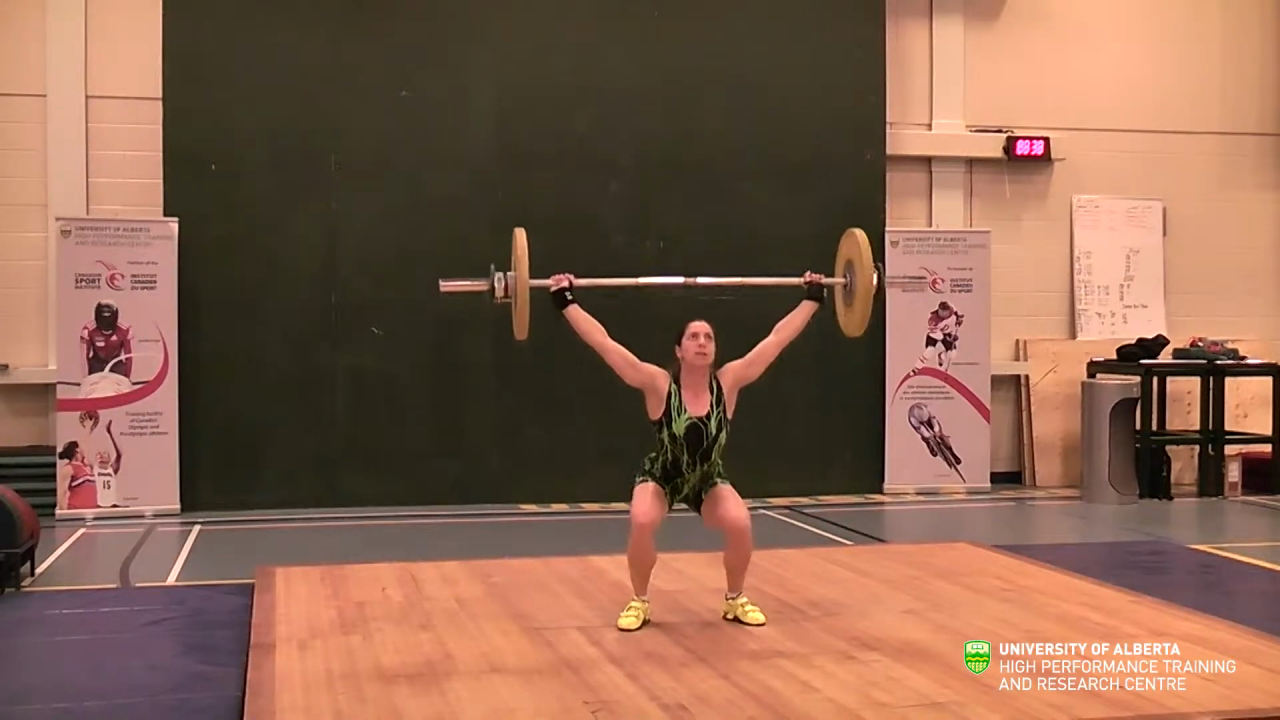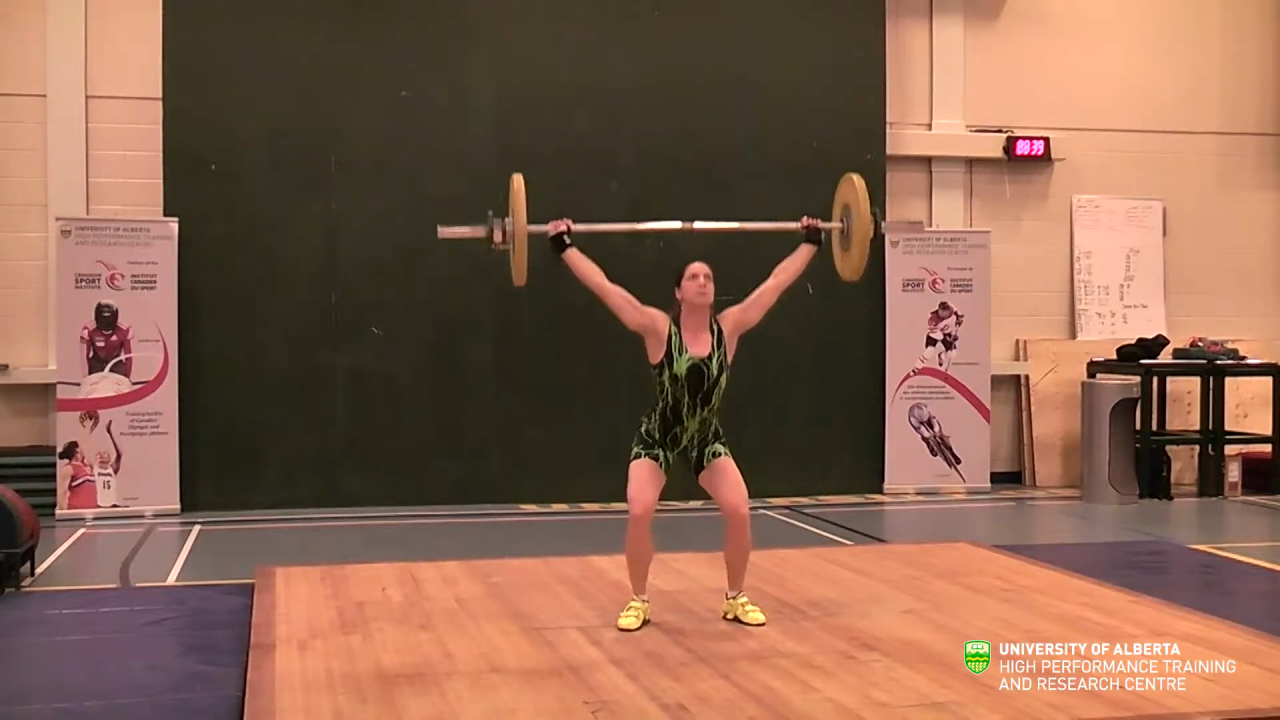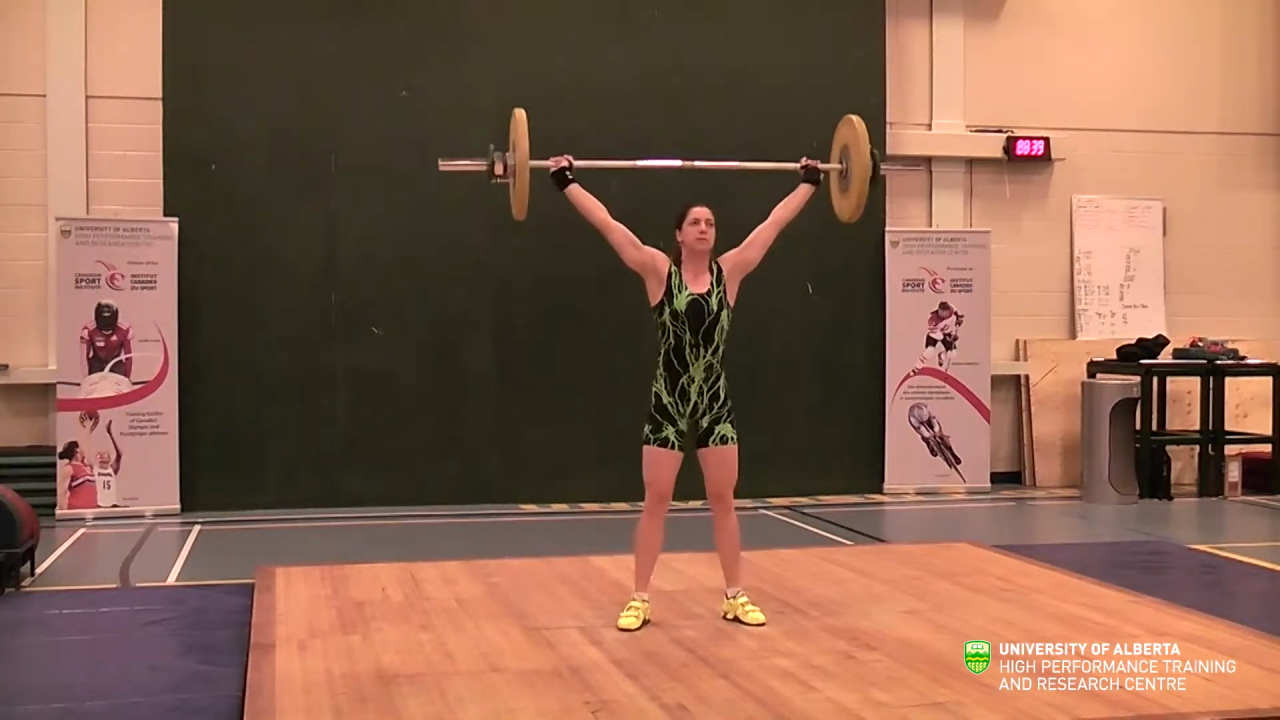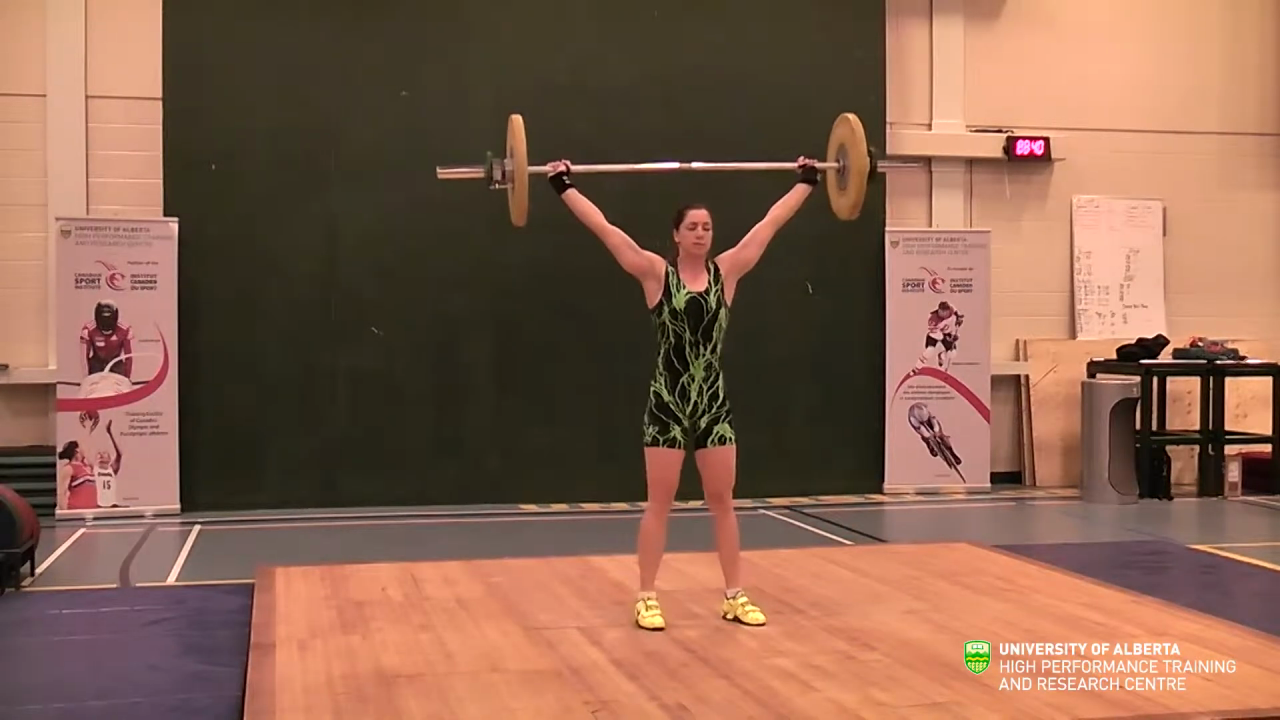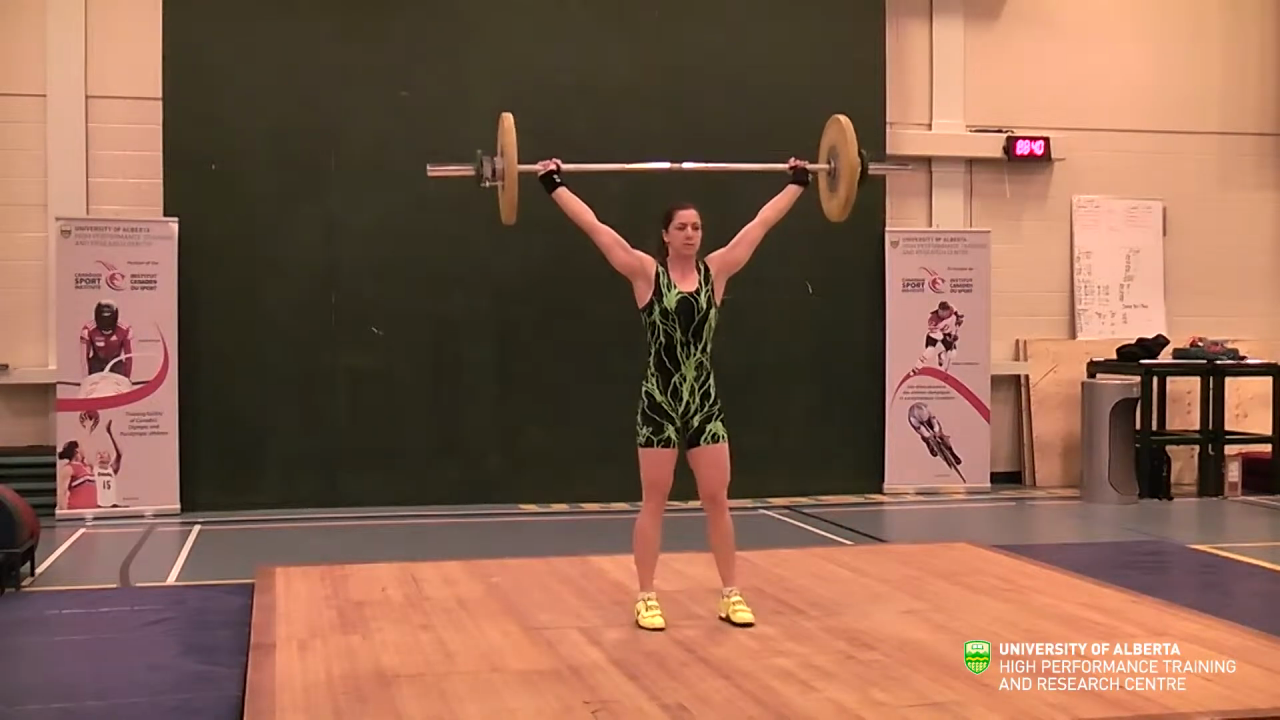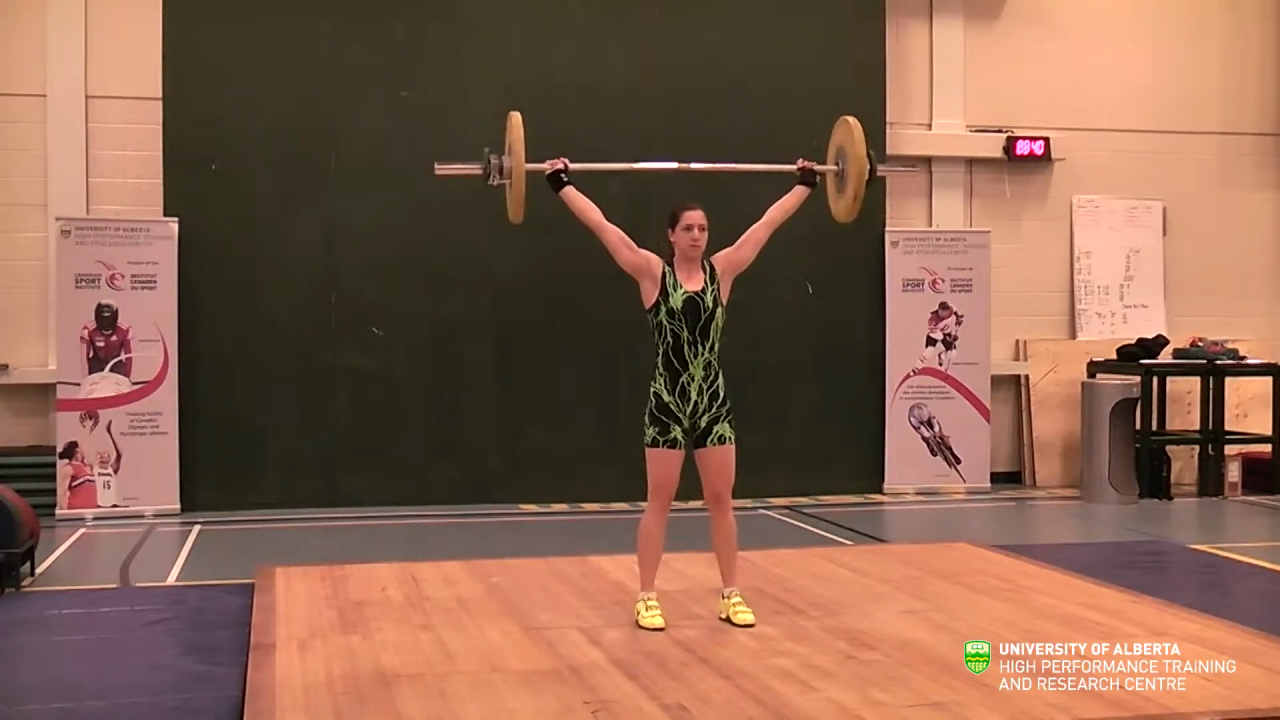
dt=0.4s
person 1, frame 1
left shoulder: (728, 383)
right shoulder: (658, 385)
left elbow: (776, 338)
right elbow: (603, 342)
left wrist: (812, 298)
right wrist: (565, 301)
left hip: (708, 478)
right hip: (660, 476)
left knee: (740, 525)
right knee: (642, 523)
left ankle: (735, 599)
right ankle: (639, 602)
person 1, frame 2
left shoulder: (728, 327)
right shoulder: (659, 329)
left elbow: (776, 283)
right elbow: (604, 287)
left wrist: (810, 243)
right wrist: (564, 246)
left hip: (706, 438)
right hip: (657, 438)
left knee: (739, 511)
right knee: (640, 512)
left ankle: (736, 598)
right ankle: (638, 602)
person 1, frame 3
left shoulder: (729, 270)
right shoulder: (659, 270)
left elbow: (775, 223)
right elbow: (607, 224)
left wrist: (809, 183)
right wrist: (565, 181)
left hip: (715, 400)
right hip: (668, 400)
left knee: (723, 501)
right knee: (656, 502)
left ankle: (735, 597)
right ankle: (638, 599)
person 1, frame 4
left shoulder: (726, 271)
right shoulder: (656, 273)
left elbow: (771, 222)
right elbow: (603, 227)
left wrist: (806, 181)
right wrist: (564, 186)
left hip: (713, 400)
right hip: (667, 400)
left knee: (723, 501)
right knee: (660, 502)
left ankle: (735, 596)
right ankle: (647, 599)
person 1, frame 5
left shoulder: (716, 270)
right shoulder: (646, 272)
left elbow: (762, 223)
right elbow: (594, 226)
left wrist: (797, 183)
right wrist: (554, 184)
left hip: (705, 399)
right hip: (660, 399)
left knee: (717, 501)
right knee: (654, 502)
left ankle: (731, 595)
right ankle: (646, 599)
person 1, frame 6
left shoulder: (721, 271)
right shoulder: (652, 272)
left elbow: (767, 223)
right elbow: (601, 225)
left wrist: (804, 184)
right wrist: (561, 183)
left hip: (712, 400)
right hip: (668, 400)
left knee: (721, 501)
right knee: (660, 502)
left ankle: (731, 596)
right ankle: (646, 599)
